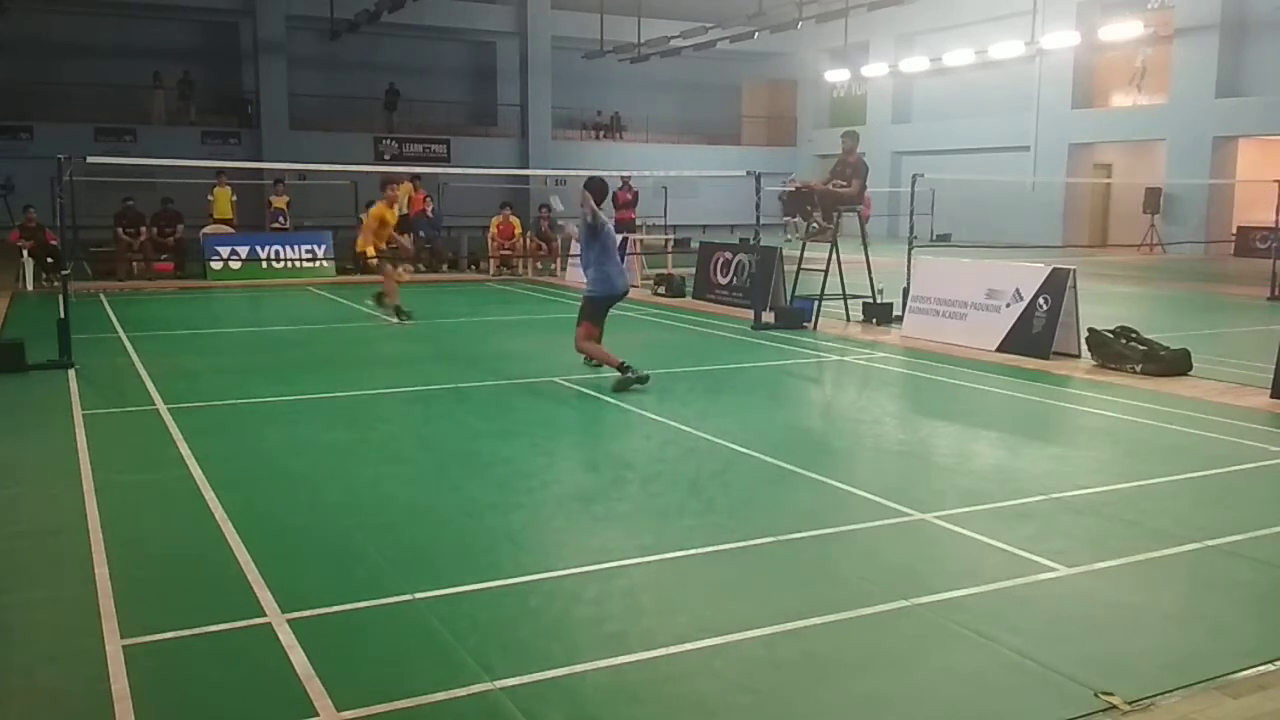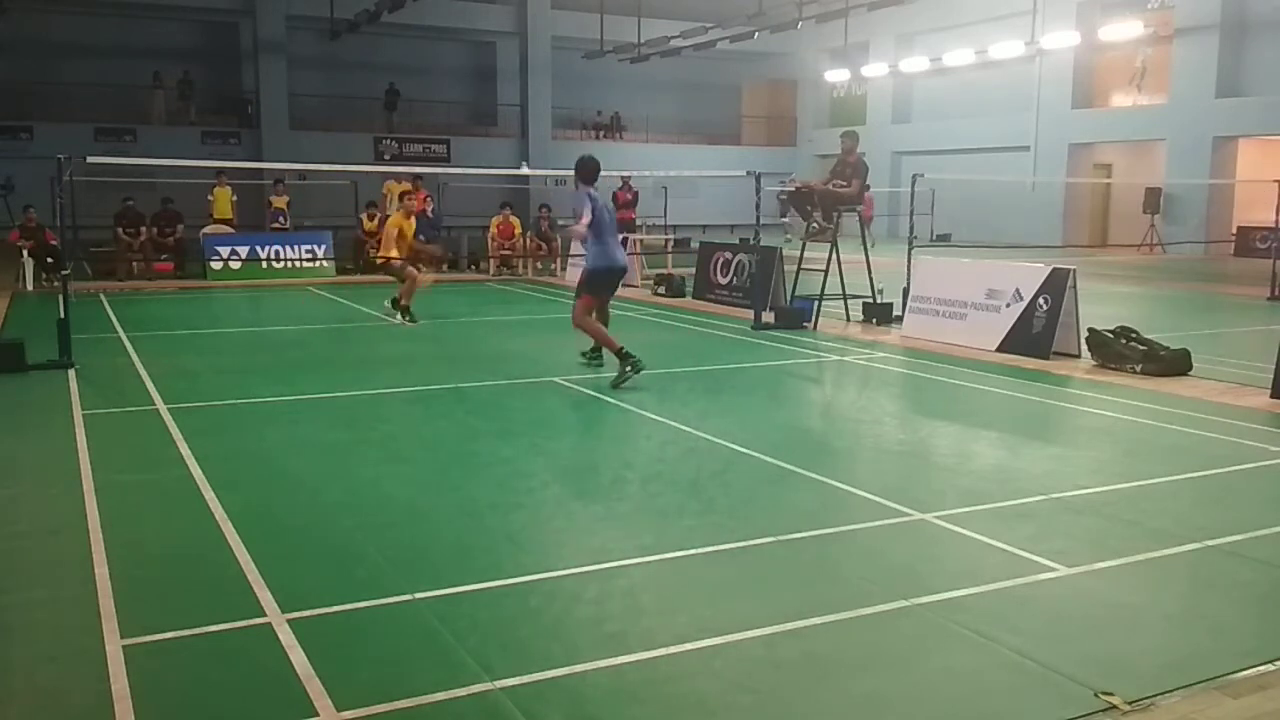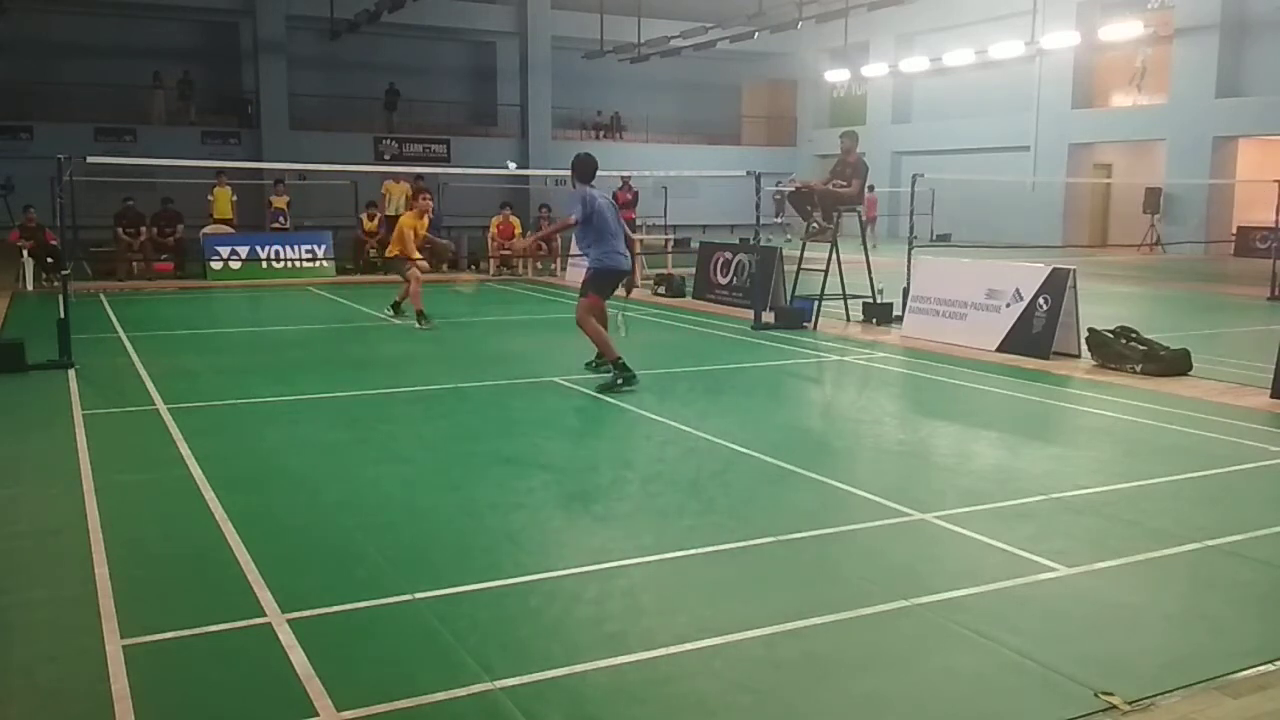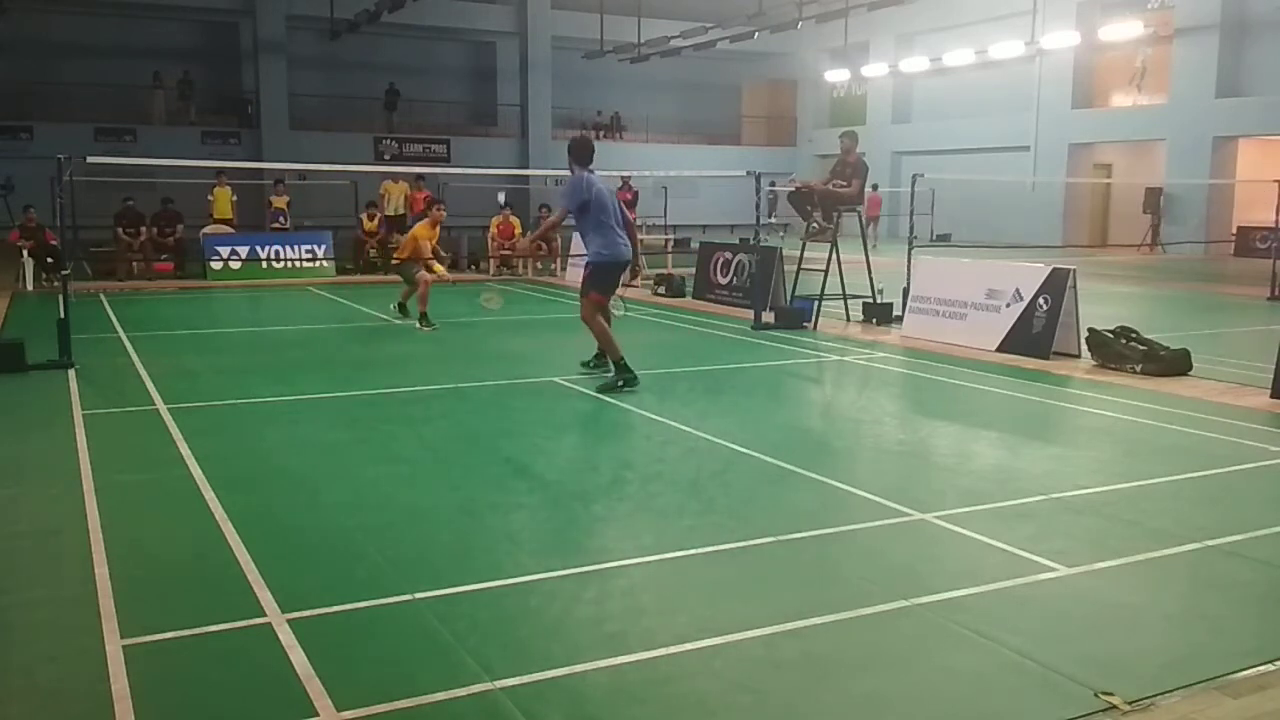
dt=0.2s
person 1, frame 1
left shoulder: (591, 218)
right shoulder: (601, 223)
left elbow: (598, 219)
left wrist: (590, 208)
left hip: (601, 287)
right hip: (619, 285)
left knee: (583, 343)
right knee: (598, 312)
left ankle: (627, 370)
right ankle: (597, 355)
person 1, frame 2
left shoulder: (584, 195)
right shoulder: (601, 200)
left elbow: (586, 215)
left wrist: (580, 226)
left hip: (600, 264)
right hip: (618, 262)
left knee: (580, 317)
right knee: (600, 301)
left ankle: (626, 358)
right ankle: (596, 350)
person 1, frame 3
left shoulder: (581, 195)
right shoulder: (605, 199)
left elbow: (571, 221)
right elbow: (629, 238)
left wrist: (535, 237)
right wrist: (632, 274)
left hip: (604, 264)
right hip: (622, 263)
left knee: (583, 317)
right knee: (596, 304)
left ankle: (622, 370)
right ankle: (603, 357)
person 1, frame 4
left shoulder: (577, 182)
right shoulder: (602, 184)
left elbow: (559, 218)
right elbow: (629, 222)
left wrist: (531, 240)
right wrist: (635, 259)
left hip: (603, 256)
right hip: (620, 253)
left knee: (589, 314)
right knee: (599, 305)
left ankle: (624, 371)
right ankle: (602, 356)
